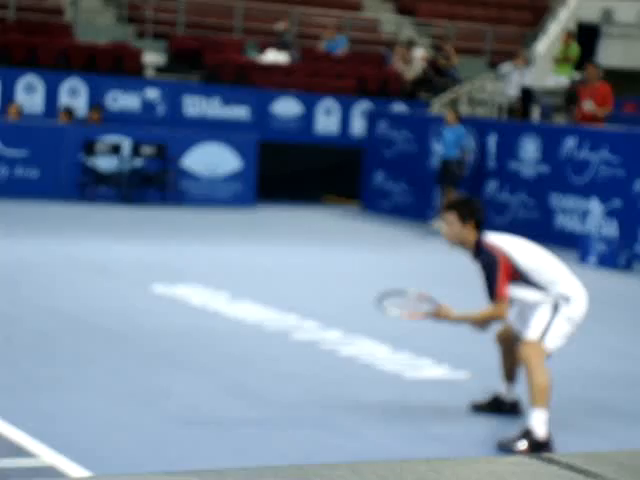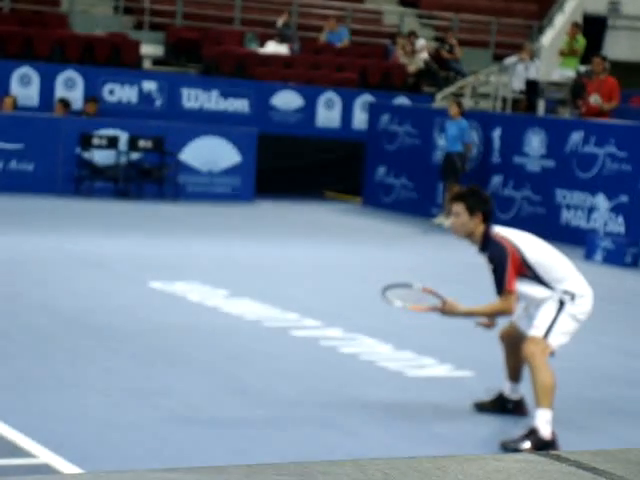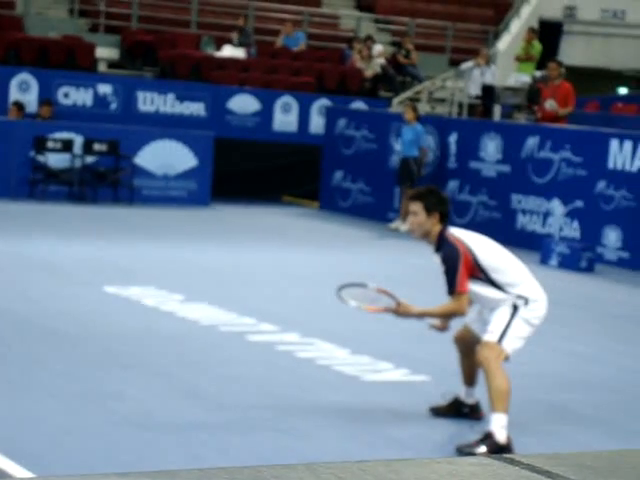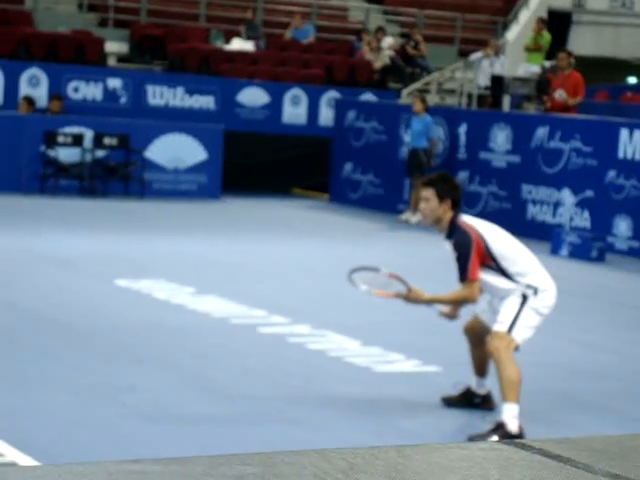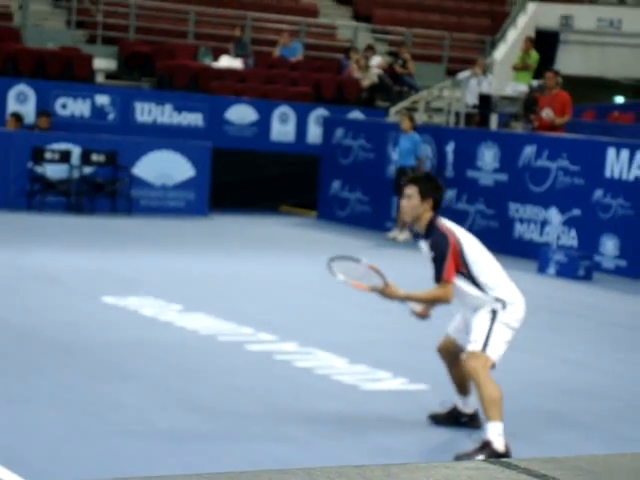
dt=0.5s
person 1, frame 1
left shoulder: (489, 255)
right shoulder: (489, 243)
left elbow: (500, 310)
right elbow: (505, 299)
left wrist: (455, 317)
right wrist: (486, 317)
left hip: (565, 299)
right hip: (545, 296)
left knee: (530, 352)
right knee: (506, 338)
left ankle: (538, 434)
right ankle: (507, 399)
person 1, frame 2
left shoulder: (498, 248)
right shoulder: (495, 238)
left elbow: (508, 305)
right elbow: (512, 295)
left wrist: (461, 311)
right wrist: (493, 314)
left hip: (569, 296)
right hip: (550, 293)
left knee: (534, 350)
right knee: (510, 336)
left ankle: (544, 433)
right ankle: (512, 399)
person 1, frame 3
left shoulder: (451, 249)
right shoulder: (451, 239)
left elbow: (460, 306)
right elbow: (466, 293)
left wrist: (415, 312)
right wrist: (447, 317)
left hip: (523, 300)
right hip: (503, 297)
left knee: (488, 355)
right knee: (464, 340)
left ankle: (499, 437)
right ankle: (467, 403)
person 1, frame 4
left shoulder: (463, 236)
right shoulder: (460, 228)
left elbow: (471, 293)
right elbow: (476, 282)
left wrist: (426, 299)
right wrist: (456, 305)
left hip: (533, 290)
right hip: (513, 287)
left knee: (498, 345)
right knee: (474, 330)
left ankle: (511, 426)
right ankle: (479, 393)
person 1, frame 5
left shoulder: (440, 238)
right shoulder: (431, 233)
left elbow: (445, 294)
right elbow: (449, 285)
left wrist: (401, 296)
right wrist: (428, 304)
left hip: (500, 305)
right hip: (483, 303)
left knee: (475, 365)
right knee: (447, 349)
left ankle: (495, 444)
right ankle: (464, 410)
person 2, frame 1
left shoulder: (460, 130)
right shoulder: (445, 129)
left elbow: (465, 149)
left wrist: (463, 165)
right wrist: (443, 158)
left hip: (455, 162)
right hip: (445, 161)
left knee: (452, 190)
right knee: (445, 190)
person 2, frame 2
left shoulder: (463, 124)
right shoulder: (448, 123)
left elbow: (468, 143)
left wrist: (464, 158)
right wrist: (447, 152)
left hip: (458, 156)
right hip: (448, 155)
left knee: (454, 186)
right knee: (447, 185)
right ankle: (445, 214)
person 2, frame 3
left shoulder: (419, 128)
right shoulder: (404, 127)
left elbow: (423, 148)
left wrist: (420, 163)
right wrist: (403, 158)
left hip: (413, 160)
right hip: (404, 160)
right knee: (404, 191)
right ankle: (401, 219)
person 2, frame 4
left shoulder: (427, 120)
right shoulder: (413, 118)
left elbow: (432, 139)
left wrist: (429, 155)
right wrist: (411, 149)
left hip: (422, 152)
right hip: (413, 151)
left knee: (420, 183)
right knee: (414, 183)
left ankle: (419, 212)
right ankle: (411, 210)
person 2, frame 5
left shoulder: (415, 138)
right shoulder: (401, 137)
left elbow: (420, 158)
left wrist: (417, 173)
right wrist: (397, 167)
left hip: (410, 170)
right hip: (400, 170)
left ankle: (406, 231)
right ankle: (398, 228)
